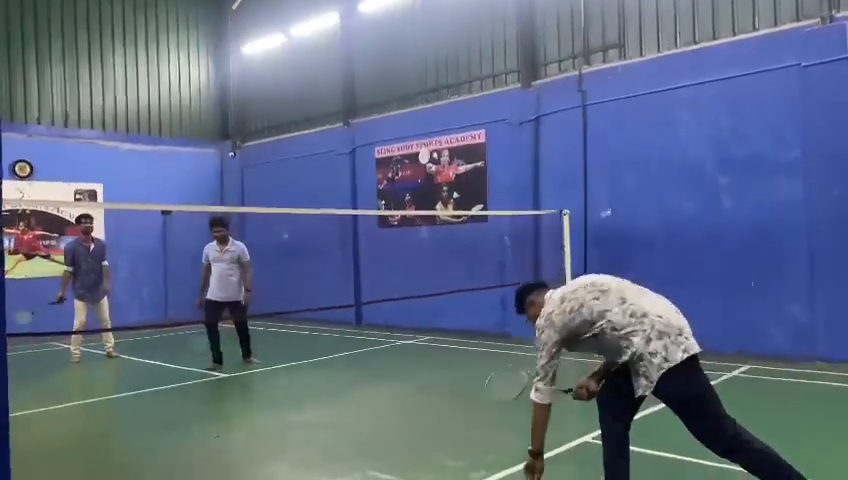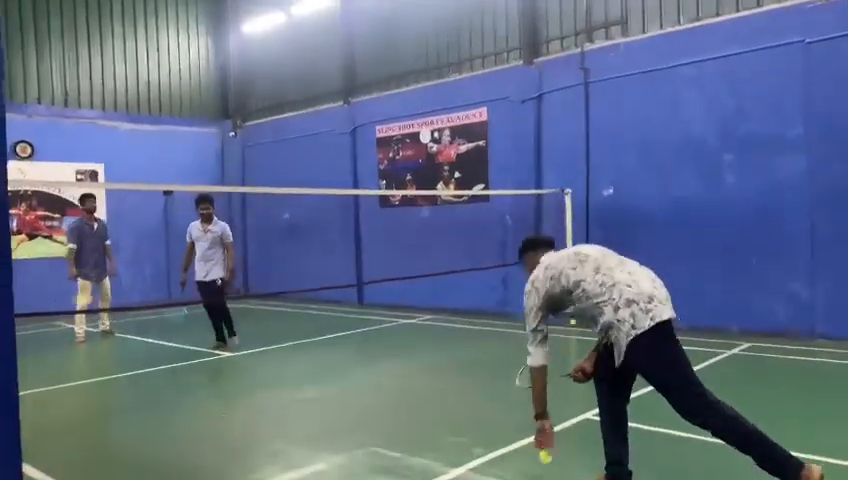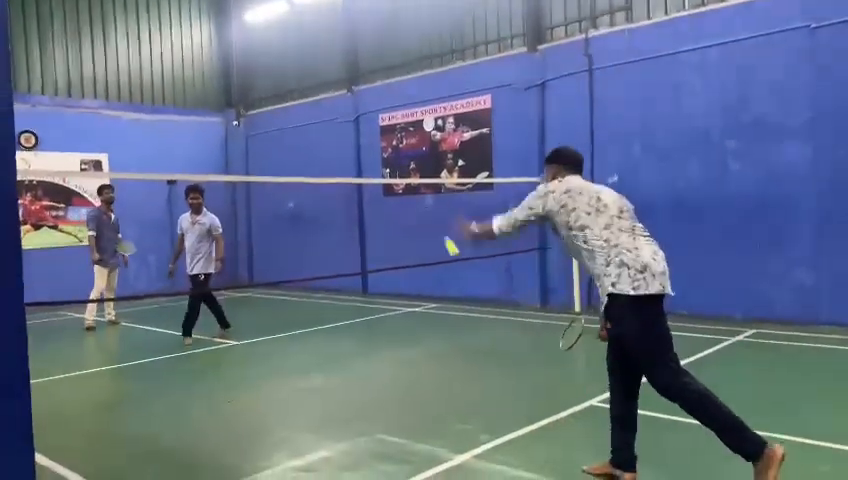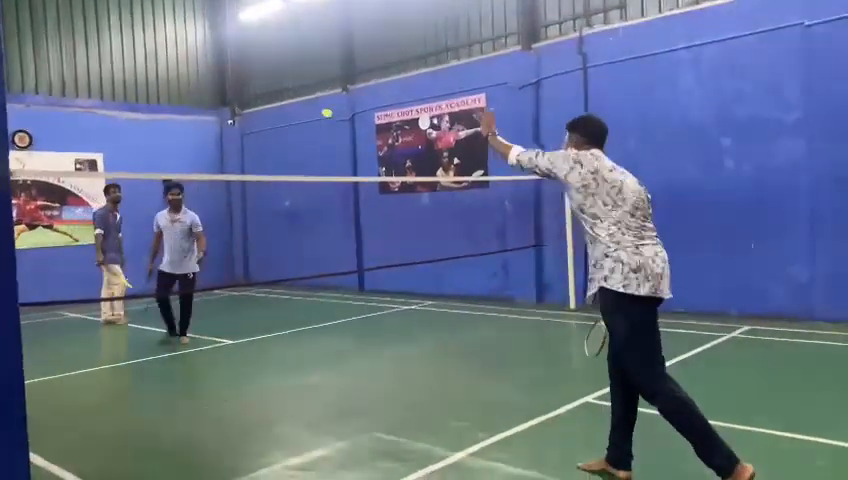
dt=0.3s
person 1, frame 1
left shoulder: (550, 318)
right shoulder: (577, 292)
left elbow: (543, 390)
left wrist: (536, 453)
right wrist: (597, 378)
left hip: (661, 348)
right hip: (665, 334)
left knee: (724, 437)
right knee: (611, 405)
person 1, frame 2
left shoulder: (538, 279)
right shoulder: (579, 255)
left elbow: (537, 352)
left wrist: (542, 417)
right wrist: (594, 357)
left hip: (638, 317)
right hip: (648, 300)
left knee: (697, 405)
right knee: (608, 382)
person 1, frame 3
left shoulder: (552, 191)
right shoulder: (606, 193)
left elbow: (506, 223)
left wrist: (476, 231)
right wrist: (614, 317)
left hip: (628, 284)
right hip: (646, 278)
left knee: (668, 377)
right knee: (622, 369)
left ankle: (759, 451)
person 1, frame 4
left shoulder: (573, 161)
right shoulder: (626, 177)
left elbow: (521, 155)
left wrist: (490, 134)
left hip: (622, 281)
right hip: (647, 275)
left knee: (652, 380)
right knee: (623, 369)
person 2, frame 1
left shoulder: (239, 247)
right shoulder: (208, 249)
left elbow: (247, 270)
right elbow: (205, 272)
left wrist: (247, 291)
right wrist: (201, 294)
left hip: (235, 296)
right hip: (213, 296)
left knee: (241, 325)
right knee: (211, 326)
left ankle: (247, 356)
right ankle: (217, 361)
person 2, frame 2
left shoulder: (222, 227)
right shoulder: (192, 227)
left elbow: (230, 250)
right elbow: (189, 251)
left wrist: (230, 271)
right wrist: (184, 272)
left hip: (217, 274)
right hip: (200, 276)
left knee: (218, 304)
right knee: (210, 307)
left ankle: (231, 334)
right ankle: (221, 339)
person 2, frame 3
left shoulder: (211, 219)
right shoulder: (182, 219)
left elbow: (219, 241)
right elbow: (180, 242)
left wrist: (219, 260)
right wrist: (173, 263)
left hip: (204, 268)
right hip: (191, 267)
left knee: (194, 299)
right knee: (207, 298)
left ankle: (187, 333)
right ankle: (224, 326)
person 2, frame 4
left shoulder: (191, 217)
right shoulder: (160, 217)
left elbow: (200, 238)
right elbow: (157, 240)
left wrist: (202, 252)
right wrist: (151, 262)
left hip: (187, 267)
right hip: (167, 267)
left knee: (185, 300)
right knee: (161, 297)
left ankle: (182, 333)
right ankle: (171, 331)
person 3, frame 1
left shoulder: (100, 245)
right shoulder: (71, 247)
left elbow: (105, 265)
right elbow: (68, 271)
left wrist: (107, 282)
right wrist: (62, 291)
left hip: (99, 290)
right hip: (81, 292)
left knee: (106, 320)
right knee: (79, 323)
left ankle: (109, 349)
right ankle: (75, 353)
person 3, frame 2
left shoulder: (102, 225)
right shoulder: (75, 226)
left elbow: (107, 245)
right elbow: (72, 248)
left wrist: (112, 263)
right wrist: (72, 267)
left hip: (102, 270)
right hip: (85, 271)
left knee: (106, 298)
right knee: (83, 303)
left ankle: (105, 326)
right ankle: (80, 333)
person 3, frame 3
left shoulder: (115, 217)
right shoulder: (94, 214)
right elbow: (91, 235)
left wrist: (123, 254)
right wrist: (94, 253)
left hip: (114, 259)
right hip: (101, 259)
left knee: (110, 289)
right knee: (99, 289)
left ankle: (109, 316)
right ankle: (89, 320)
person 3, frame 4
left shoulder: (118, 215)
right shoulder: (101, 213)
right elbow: (98, 235)
left wrist: (121, 255)
right wrist: (99, 253)
left hip: (115, 256)
right hip: (107, 257)
left knee: (108, 286)
right knee: (120, 283)
left ankle: (106, 316)
right ankle: (118, 315)
